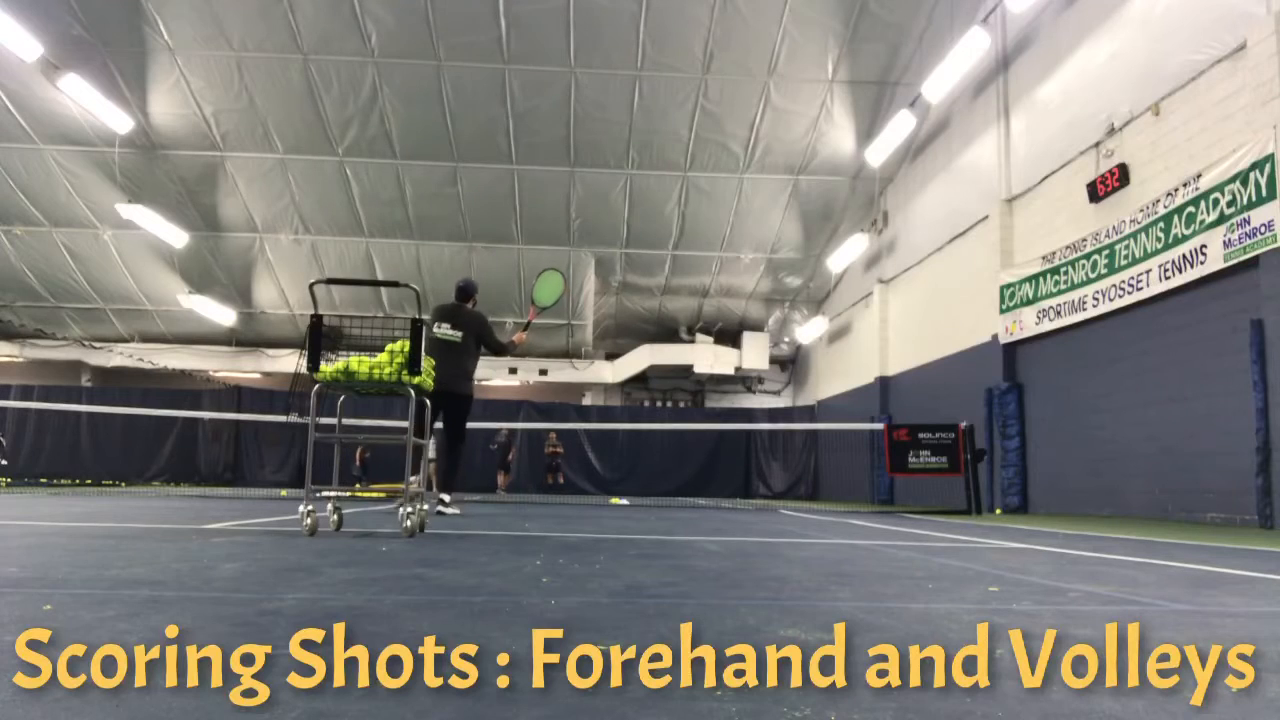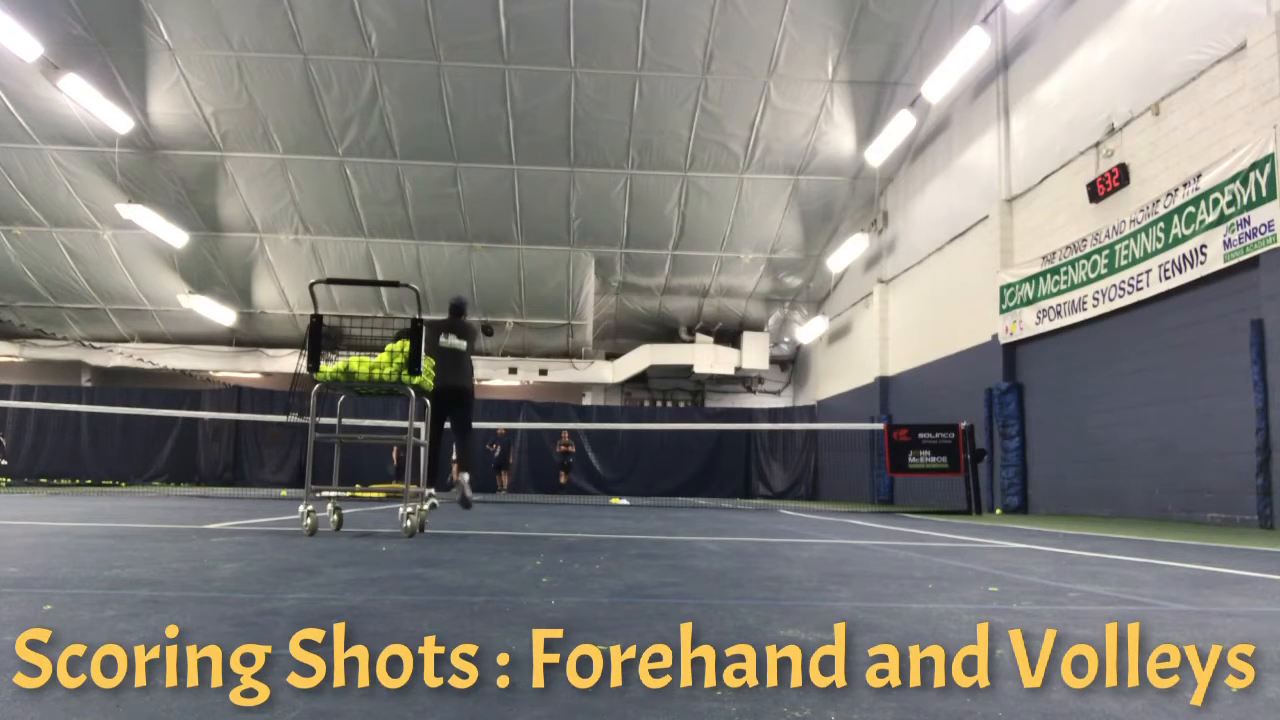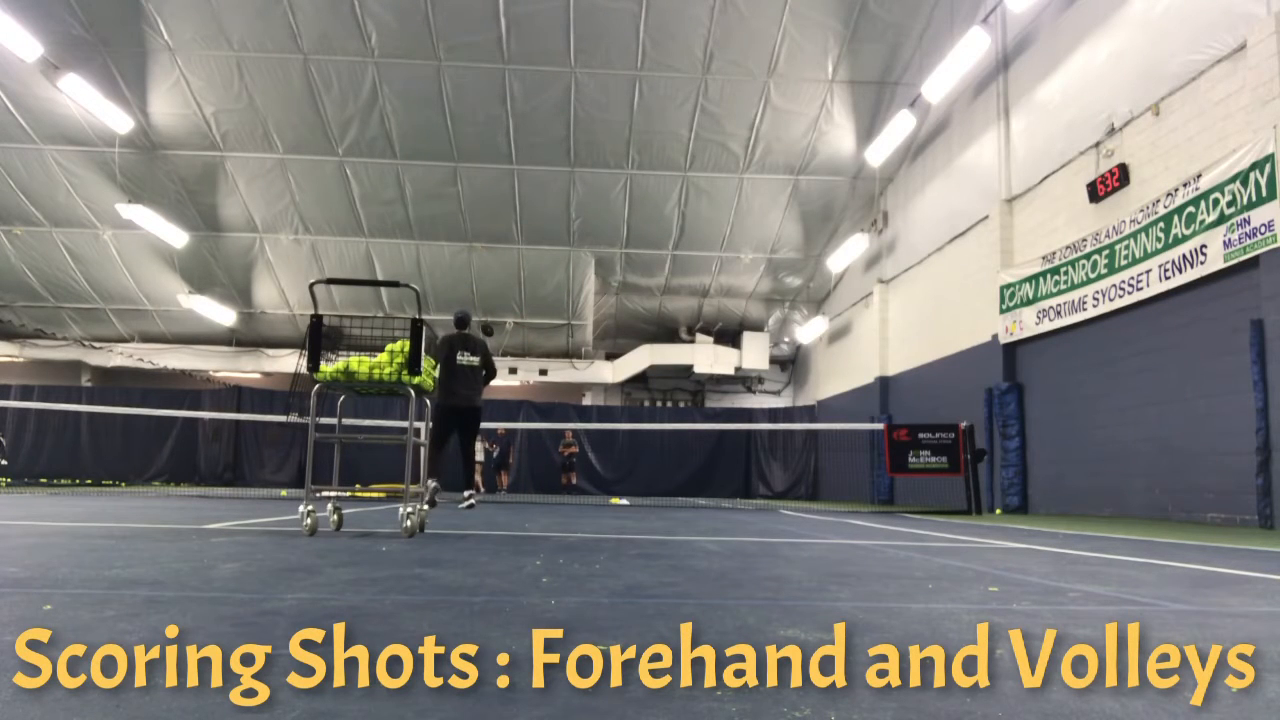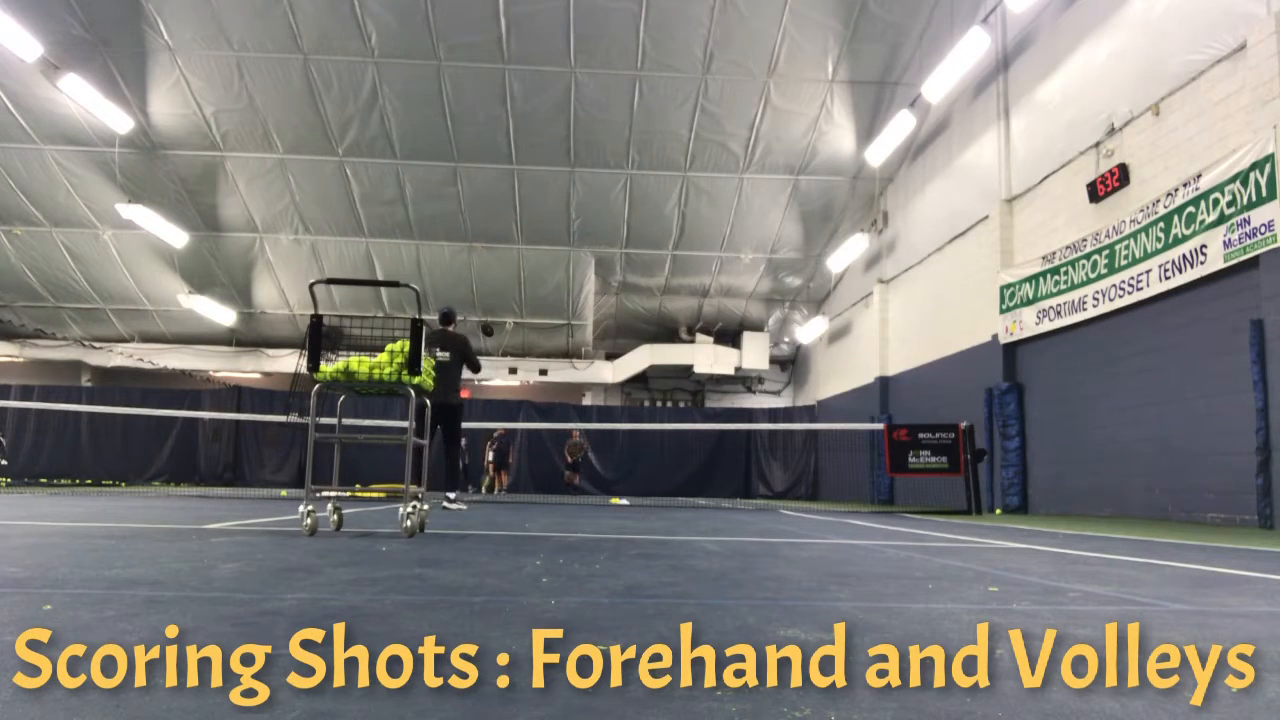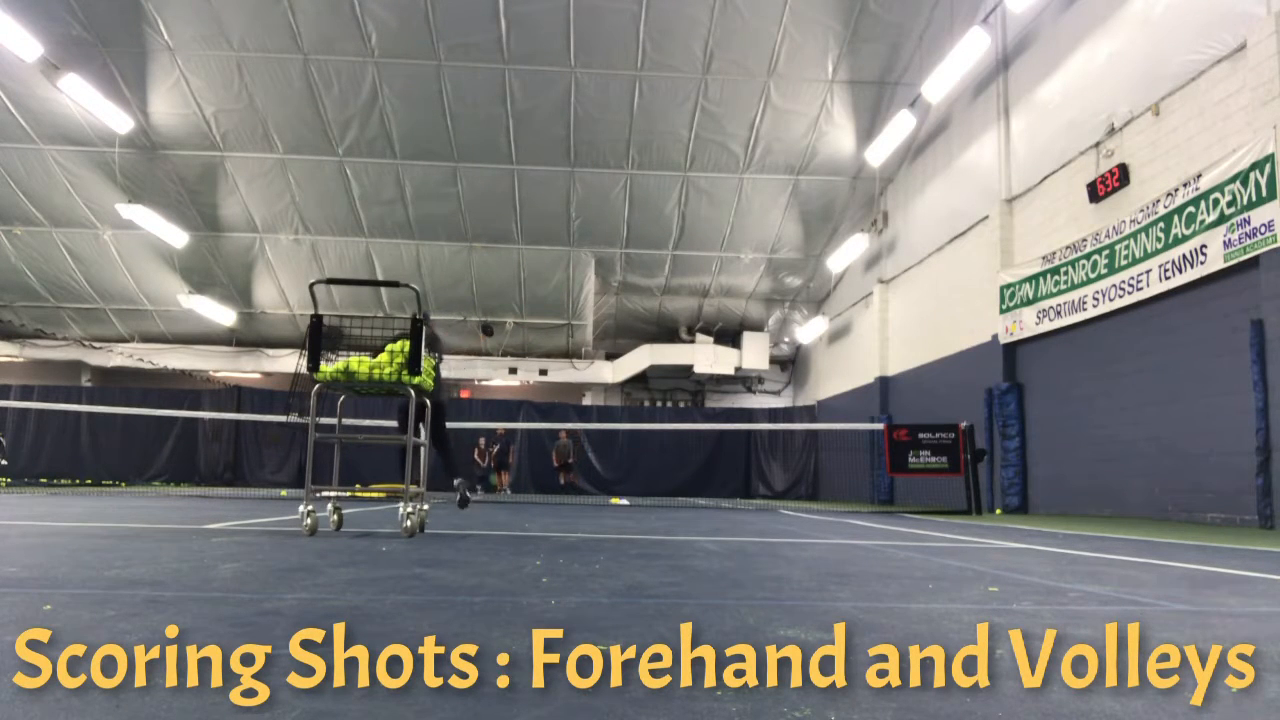
dt=1s
person 1, frame 1
left shoulder: (438, 313)
right shoulder: (477, 319)
right elbow: (497, 349)
right wrist: (515, 342)
right hip: (459, 389)
left knee: (418, 437)
right knee: (453, 443)
right ankle: (444, 497)
person 1, frame 2
left shoulder: (432, 327)
right shoulder: (470, 332)
left hip: (437, 388)
right hip: (462, 390)
left knee: (433, 441)
right knee: (462, 437)
left ankle: (430, 491)
right ankle: (463, 476)
person 1, frame 3
left shoulder: (447, 341)
right shoulder: (480, 344)
left elbow: (434, 360)
right elbow: (491, 372)
left hip: (448, 403)
right hip: (473, 405)
left knee: (435, 446)
right knee: (467, 449)
left ankle: (432, 482)
right ankle: (469, 493)
person 1, frame 4
left shoulder: (425, 339)
right shoulder: (460, 341)
right elbow: (476, 368)
right wrist: (464, 366)
left hip: (426, 400)
right hip: (450, 401)
right knee: (452, 449)
right ankle: (451, 496)
person 1, frame 5
left shoulder: (405, 340)
right shoulder: (435, 340)
left hip: (411, 400)
right hip: (435, 400)
left knee: (406, 447)
right knee: (443, 444)
right ankle: (457, 480)
